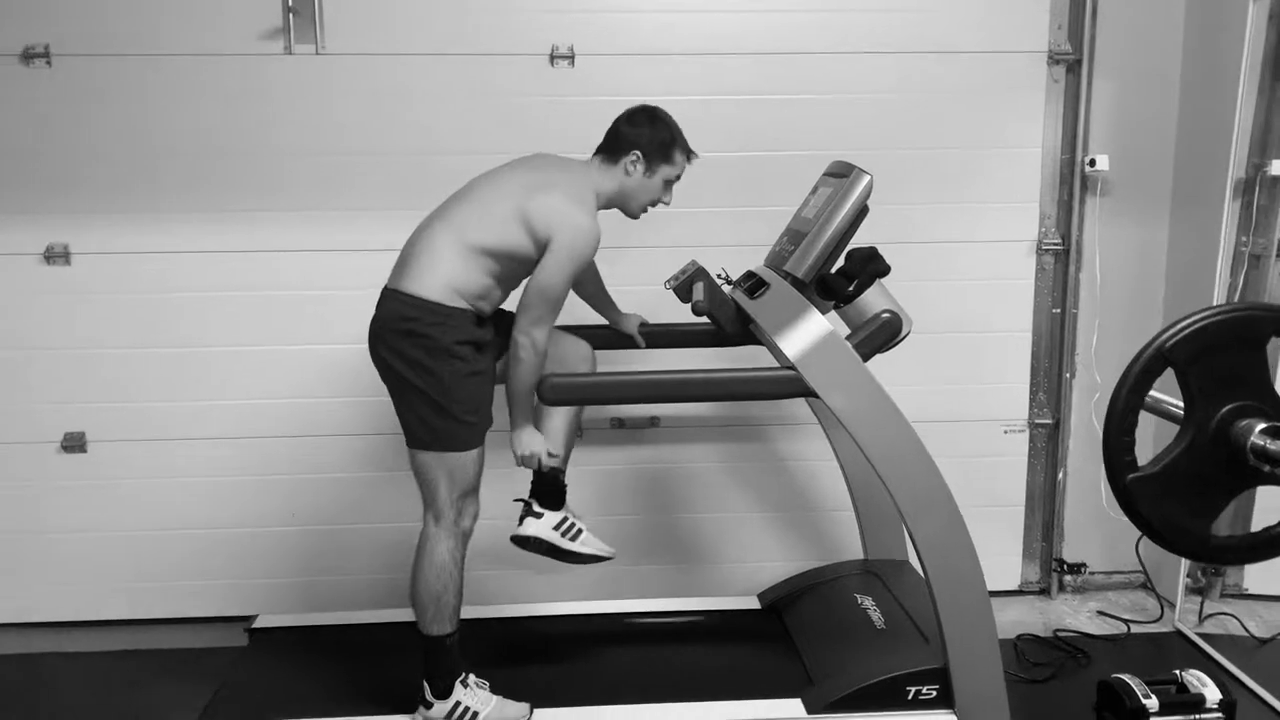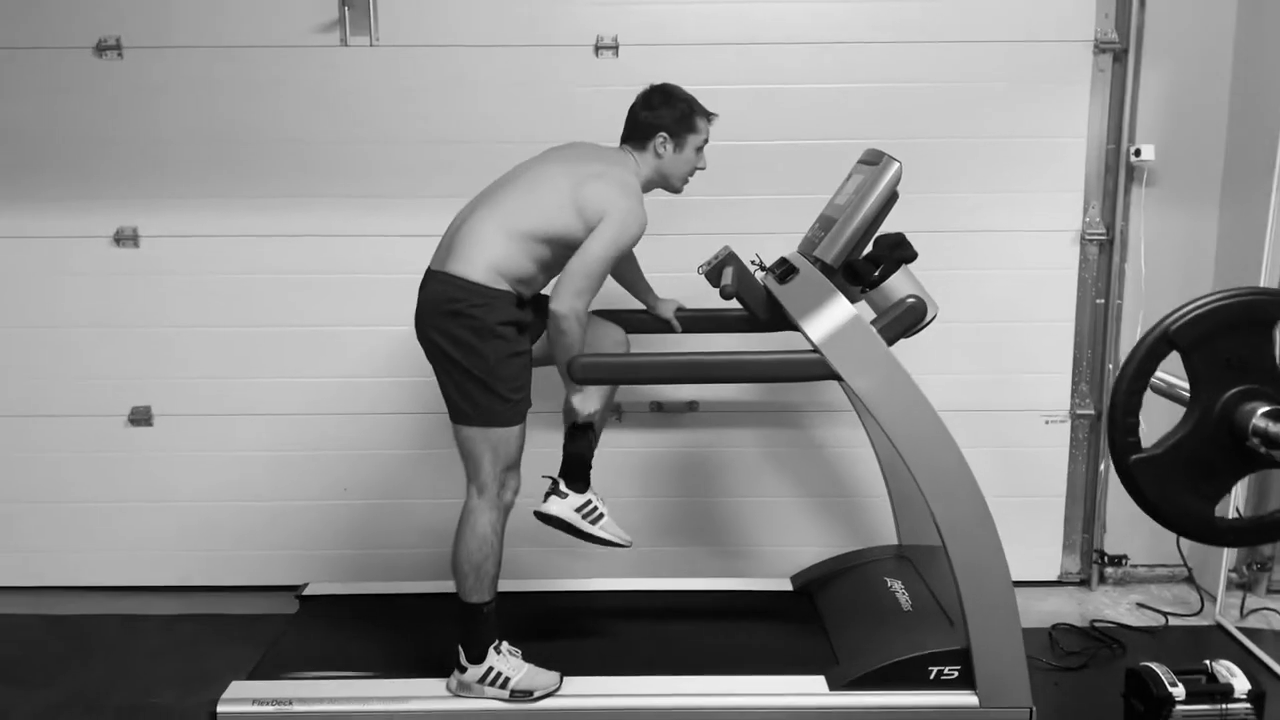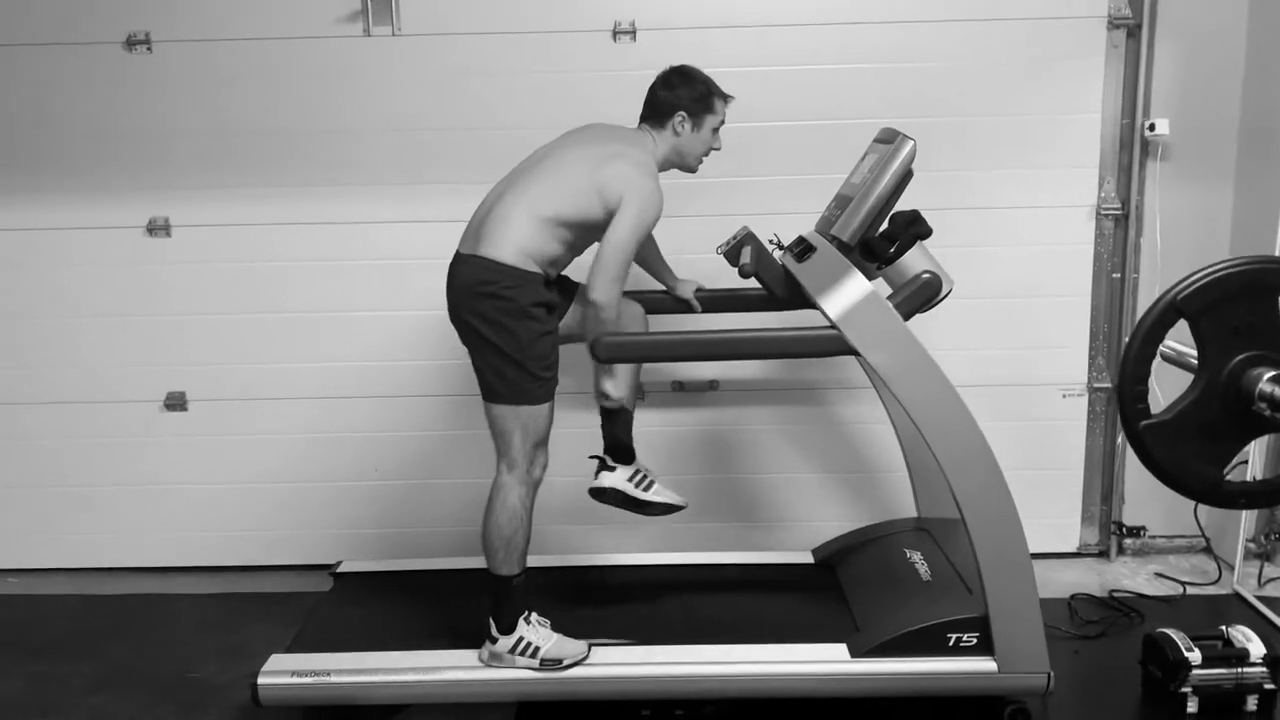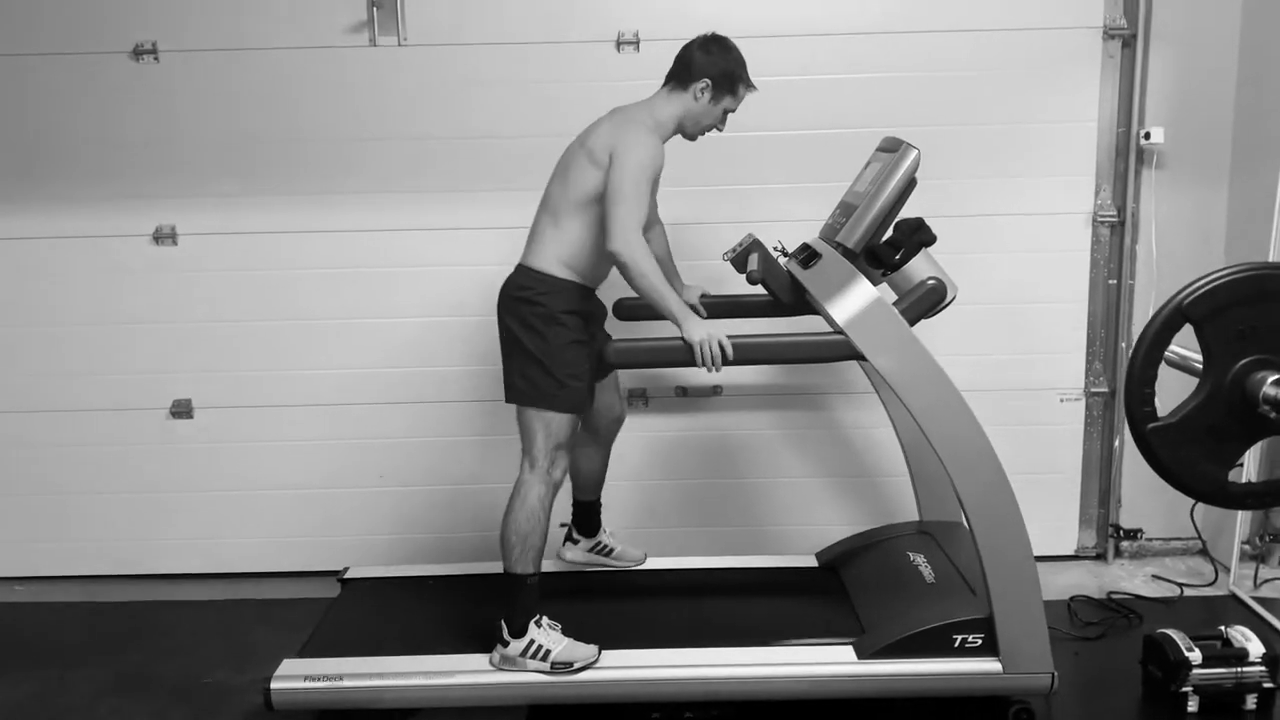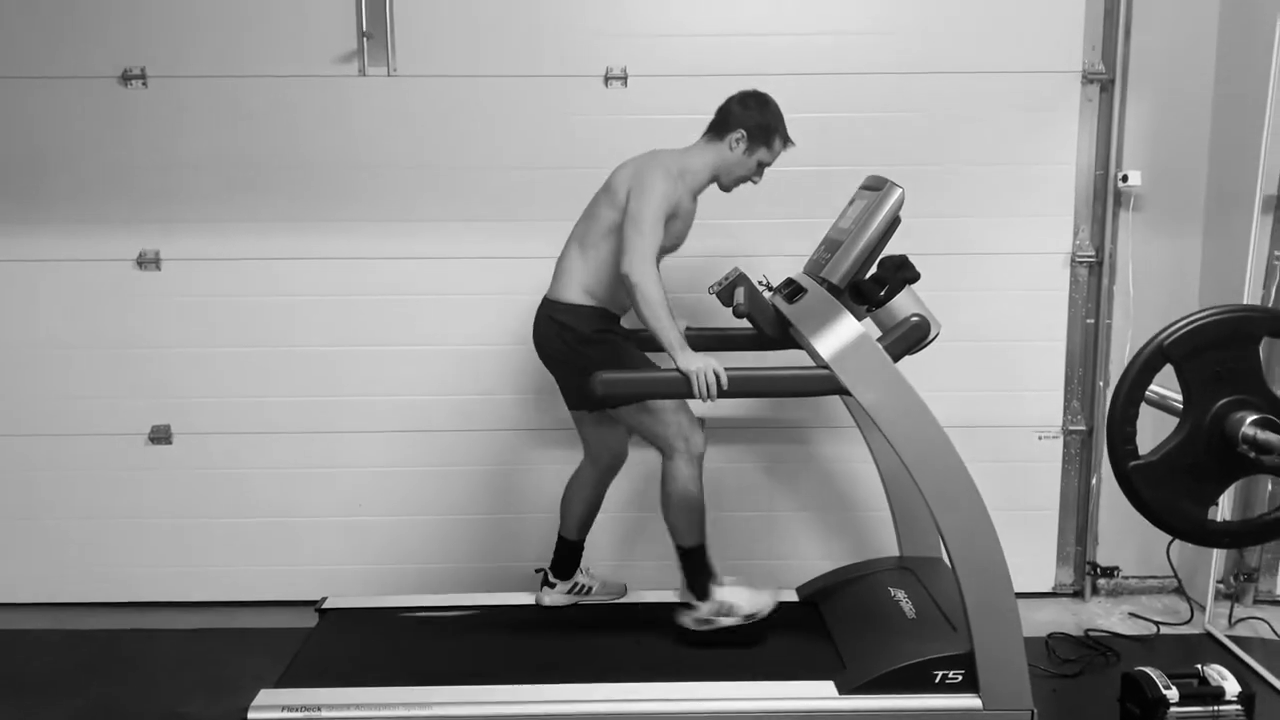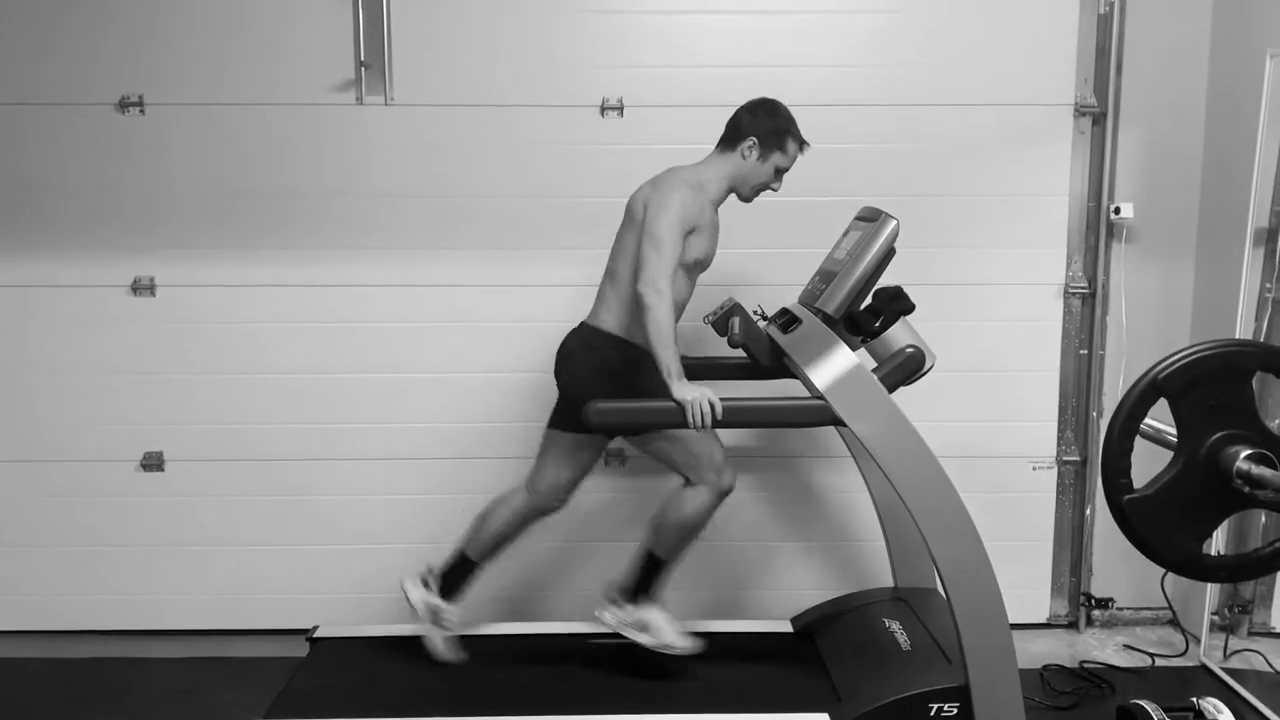
dt=0.5s
person 1, frame 1
left shoulder: (558, 173)
right shoulder: (578, 218)
right elbow: (529, 332)
left wrist: (616, 317)
right wrist: (522, 425)
left hip: (438, 314)
right hip: (424, 328)
left knee: (575, 355)
right knee: (454, 517)
left ankle: (546, 509)
person 1, frame 2
left shoulder: (595, 162)
right shoulder: (628, 203)
right elbow: (565, 305)
left wrist: (653, 302)
right wrist: (577, 392)
left hip: (471, 295)
right hip: (469, 309)
left knee: (609, 341)
right knee: (495, 489)
left ankle: (570, 490)
right ankle: (476, 660)
person 1, frame 3
left shoulder: (610, 142)
right shoulder: (644, 185)
right elbow: (602, 292)
left wrist: (673, 283)
right wrist: (610, 378)
left hip: (494, 275)
right hip: (498, 290)
left knee: (631, 318)
right knee: (524, 465)
left ankle: (618, 467)
right ankle: (507, 631)
person 1, frame 4
left shoulder: (633, 129)
right shoulder: (640, 139)
left elbow: (647, 225)
right elbow: (624, 243)
left wrist: (679, 289)
right wrist: (685, 321)
left hip: (571, 300)
right hip: (546, 303)
left knee: (605, 419)
right knee: (547, 466)
left ankle: (584, 535)
right ankle: (519, 633)
person 1, frame 5
left shoulder: (681, 180)
right shoulder: (663, 179)
right elbow: (636, 266)
left wrist: (675, 339)
right wrist: (681, 354)
left hip: (584, 323)
right hip: (576, 327)
left knee: (605, 456)
right knee: (686, 446)
left ankle: (563, 576)
right ankle: (703, 593)
person 1, frame 6
left shoulder: (687, 193)
right shoulder: (683, 196)
right elbow: (649, 288)
left wrist: (667, 370)
right wrist: (677, 382)
left hip: (603, 356)
right hip: (608, 360)
left knee: (543, 493)
right knee: (714, 478)
left ankle: (441, 592)
right ankle: (633, 600)
